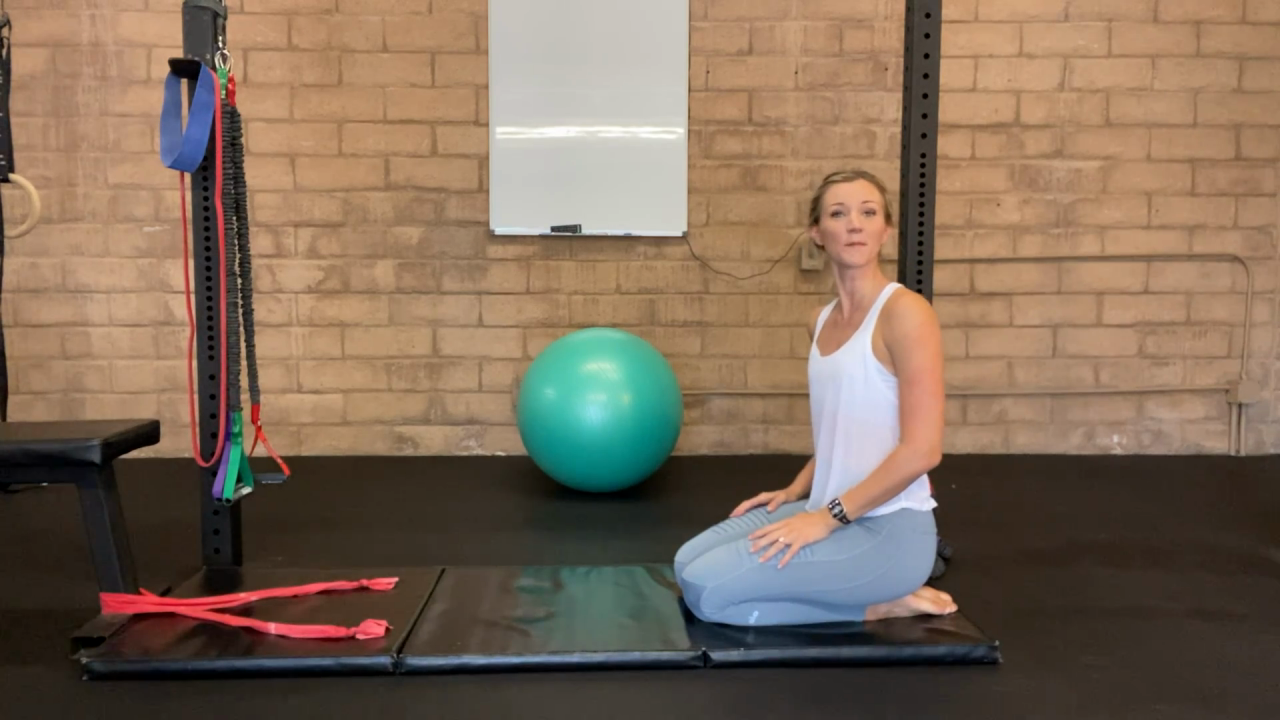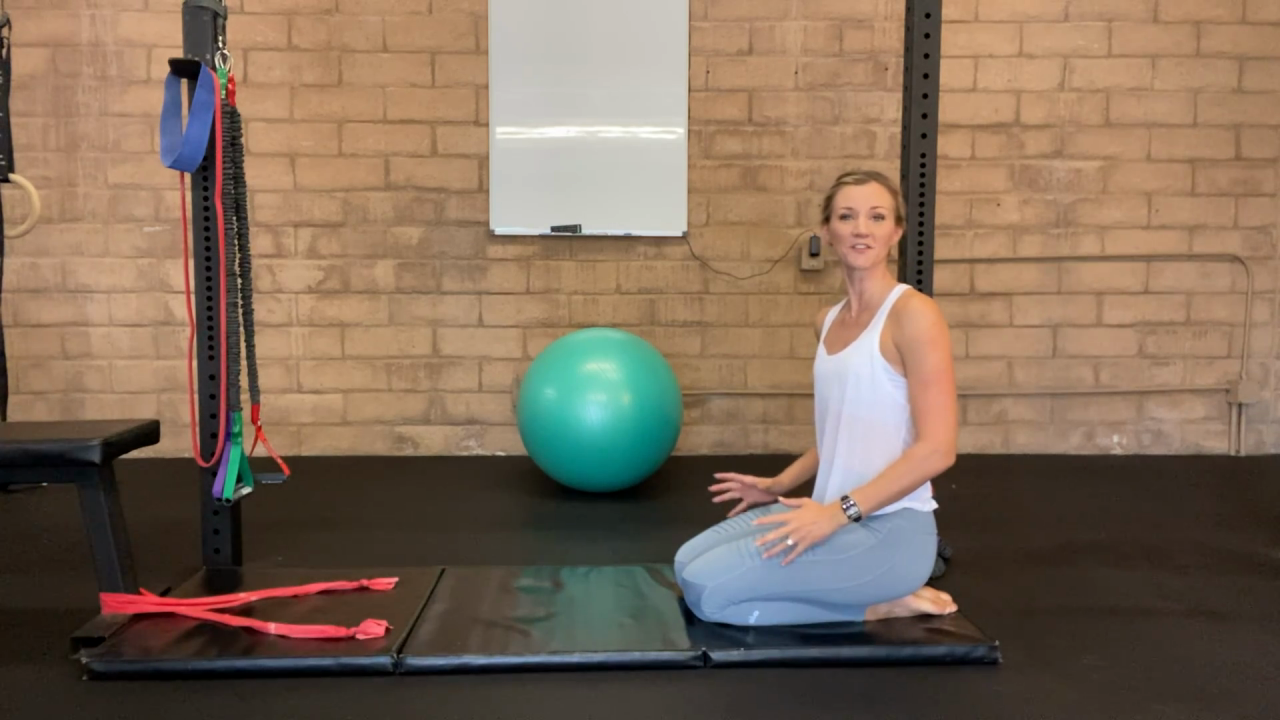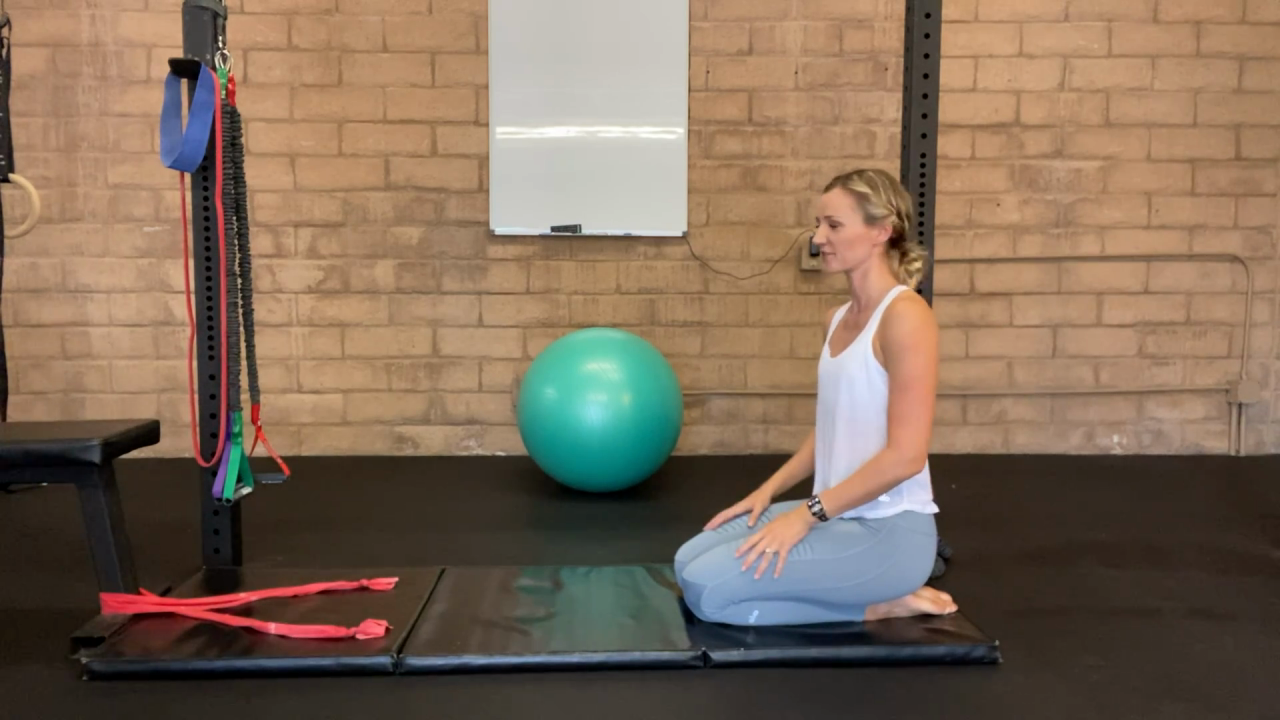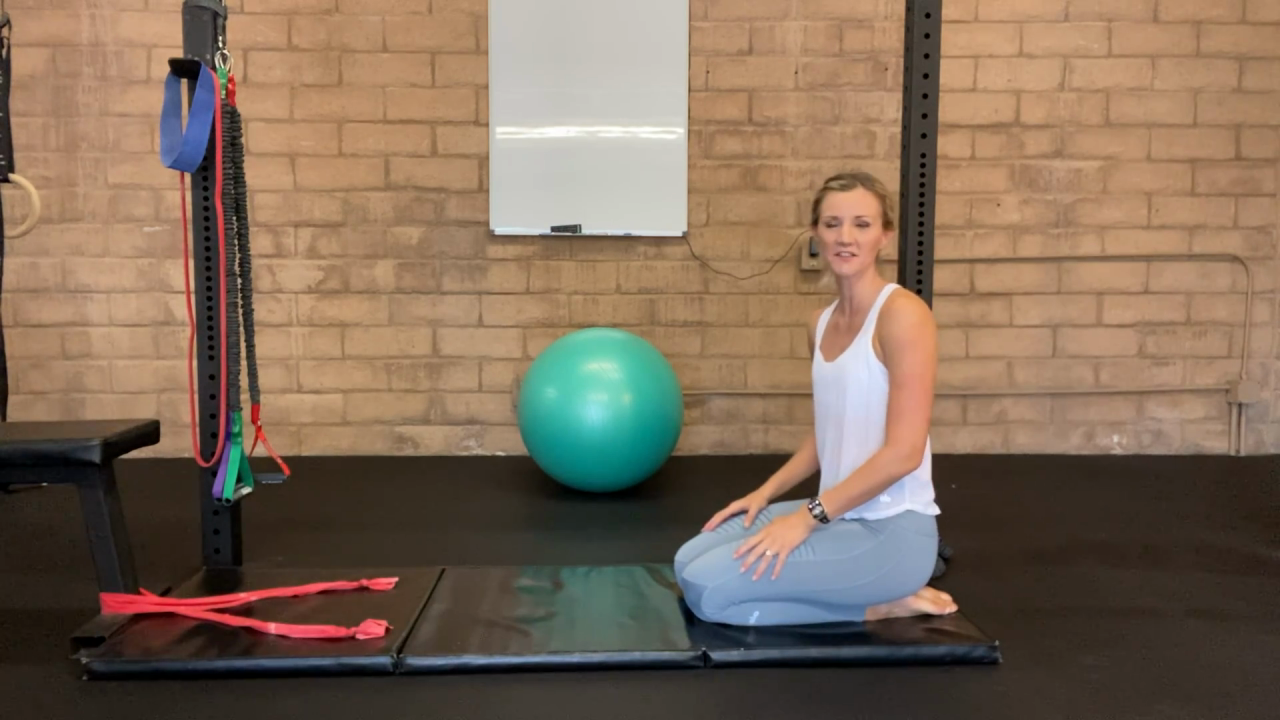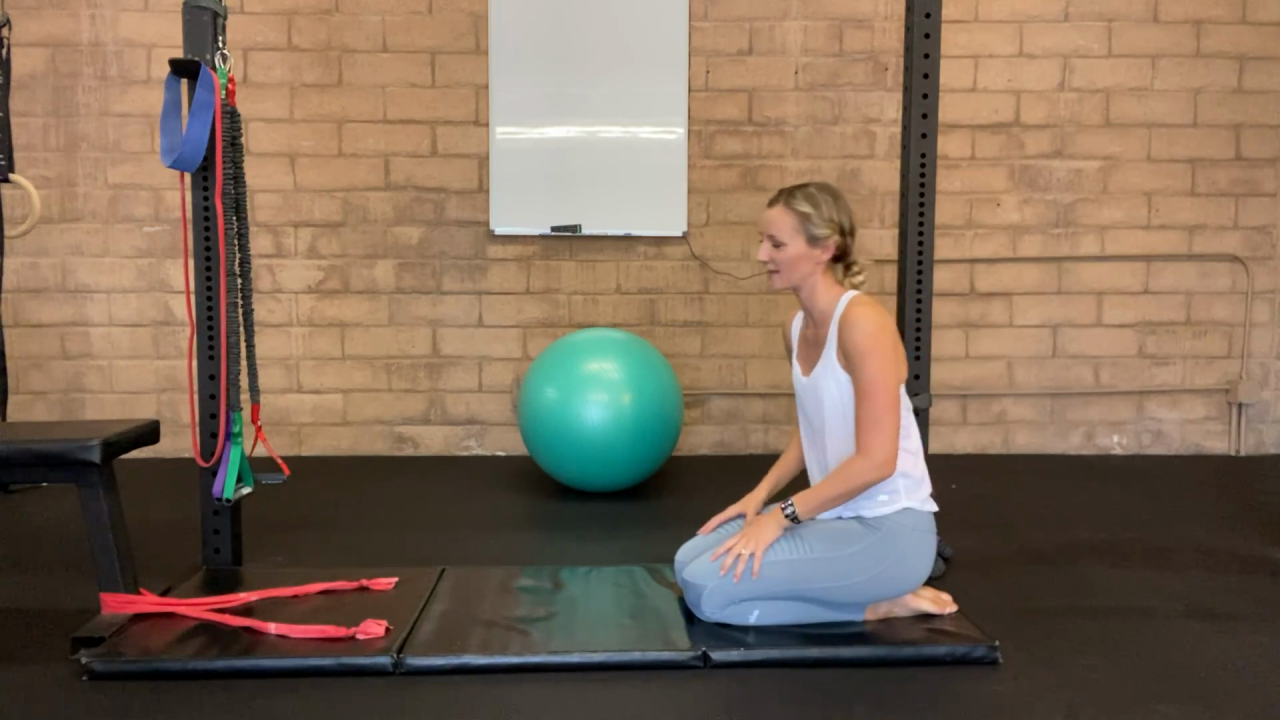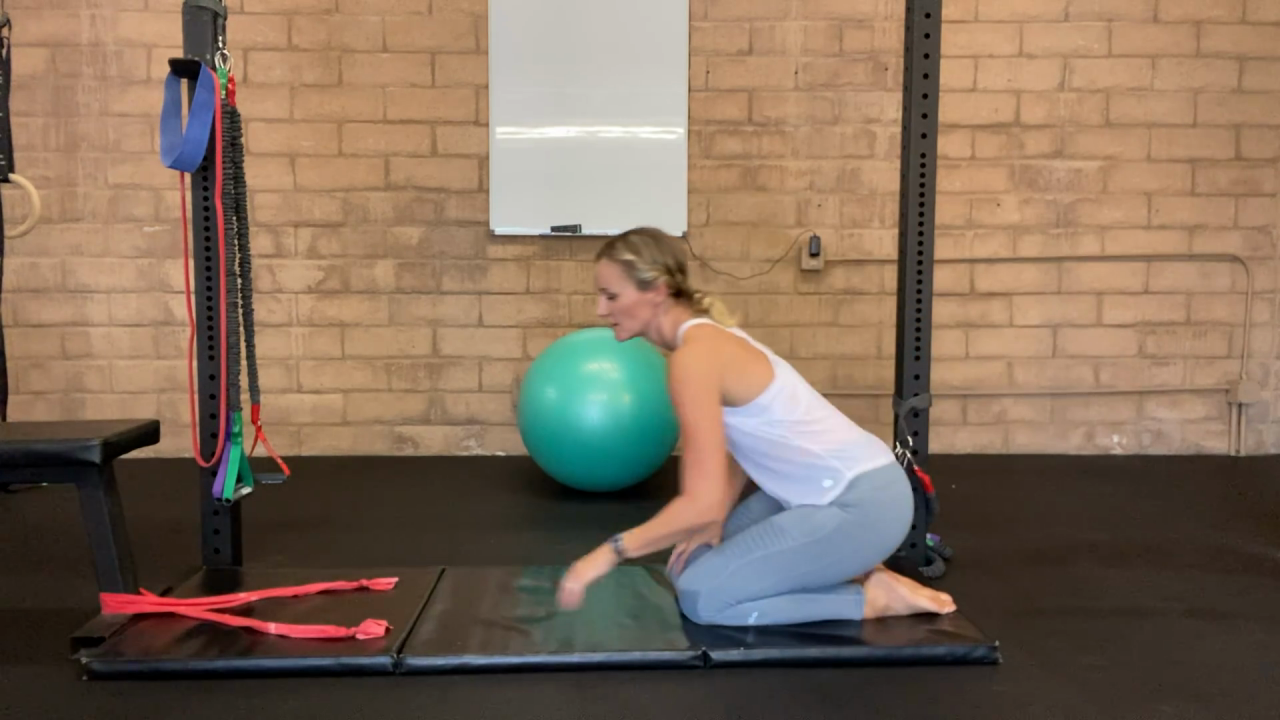
dt=0.5s
person 1, frame 1
left shoulder: (905, 312)
right shoulder: (822, 320)
left elbow: (922, 449)
left wrist: (829, 517)
right wrist: (795, 492)
left hip: (888, 532)
right hip: (836, 512)
left knee: (707, 590)
right knee: (689, 565)
left ankle: (879, 603)
right ankle: (871, 593)
person 1, frame 2
left shoulder: (913, 313)
right shoulder: (828, 321)
left elbow: (938, 448)
left wrist: (840, 513)
right wrist: (780, 484)
left hip: (888, 532)
right hip: (835, 514)
left knee: (708, 590)
right knee: (689, 565)
left ankle: (878, 604)
right ankle: (870, 594)
person 1, frame 3
left shoulder: (905, 316)
right shoulder: (839, 318)
left elbow: (907, 455)
left wrist: (807, 514)
right wrist: (769, 489)
left hip: (888, 533)
right hip: (839, 515)
left knee: (708, 589)
right knee: (690, 564)
left ankle: (878, 603)
right ankle: (870, 592)
person 1, frame 4
left shoulder: (902, 314)
right shoulder: (821, 322)
left elbow: (905, 451)
left wrist: (809, 516)
right wrist: (766, 492)
left hip: (891, 533)
right hip: (840, 516)
left knee: (709, 590)
right knee: (689, 564)
left ankle: (878, 603)
right ankle: (869, 590)
person 1, frame 5
left shoulder: (862, 322)
right shoulder: (798, 326)
left elbow: (876, 461)
left wrist: (781, 516)
right wrist: (760, 495)
left hip: (889, 531)
right hip: (838, 516)
left knee: (708, 589)
right knee: (690, 563)
left ankle: (879, 601)
right ankle: (868, 587)
person 1, frame 6
left shoulder: (693, 358)
right shoulder: (704, 336)
left elbow: (702, 504)
left wrist: (611, 552)
right wrist: (709, 525)
left hip: (863, 504)
right hip: (827, 491)
left knee: (705, 597)
right knee: (691, 569)
left ankle: (872, 597)
right ankle: (859, 570)
